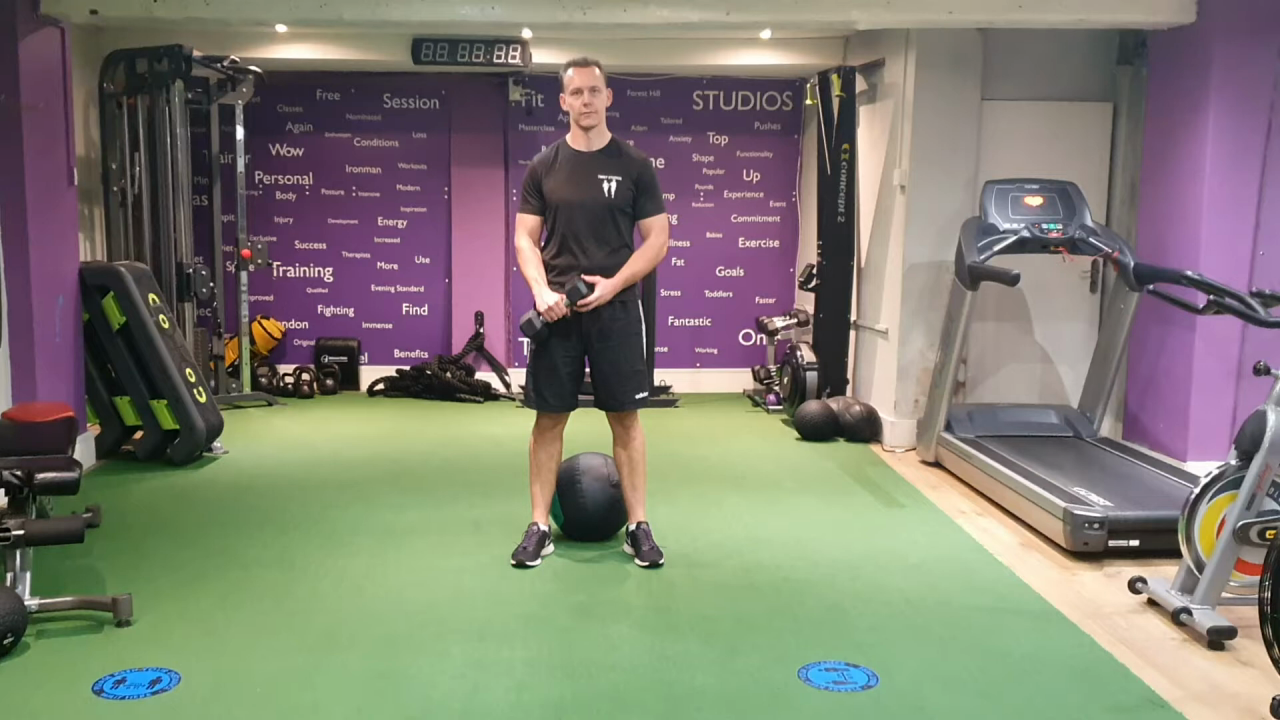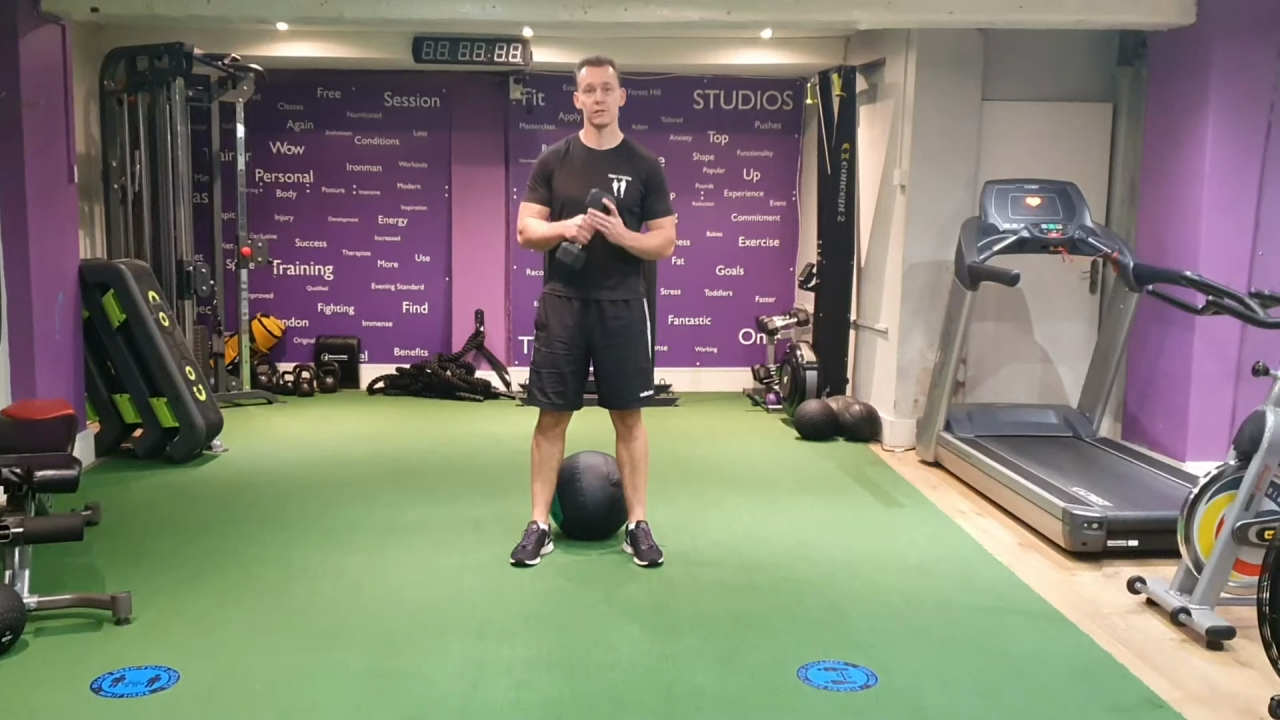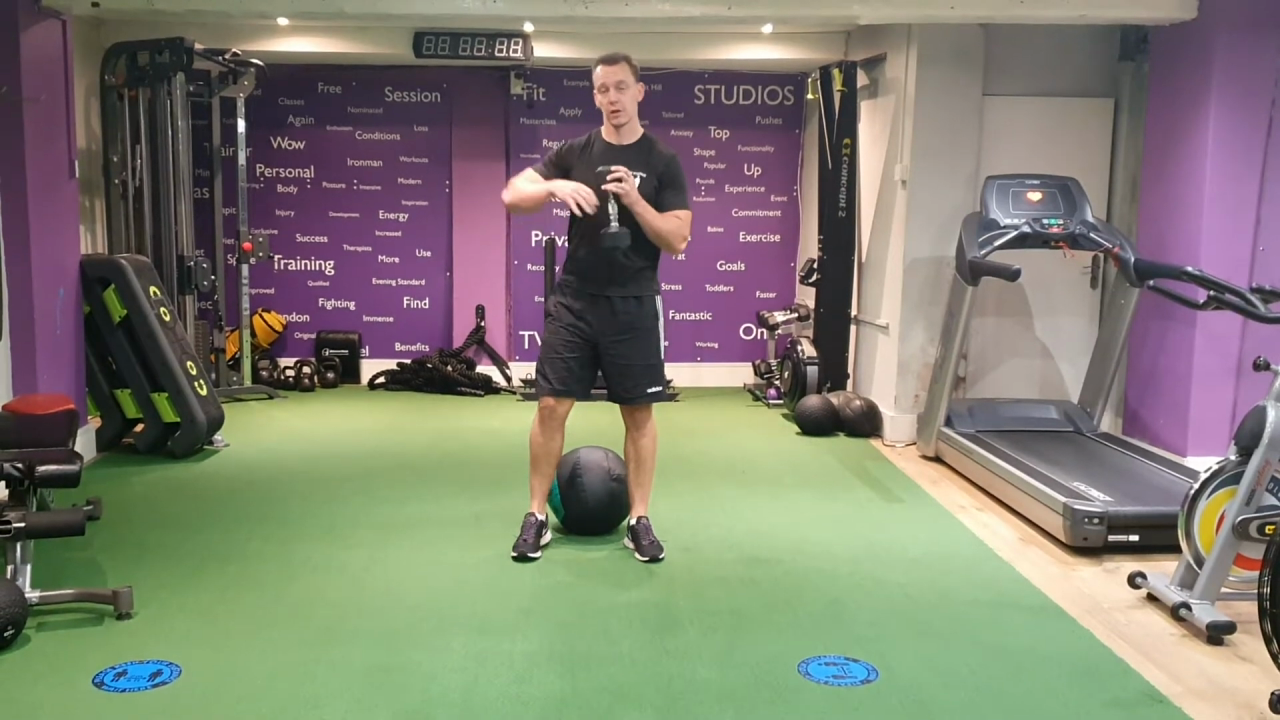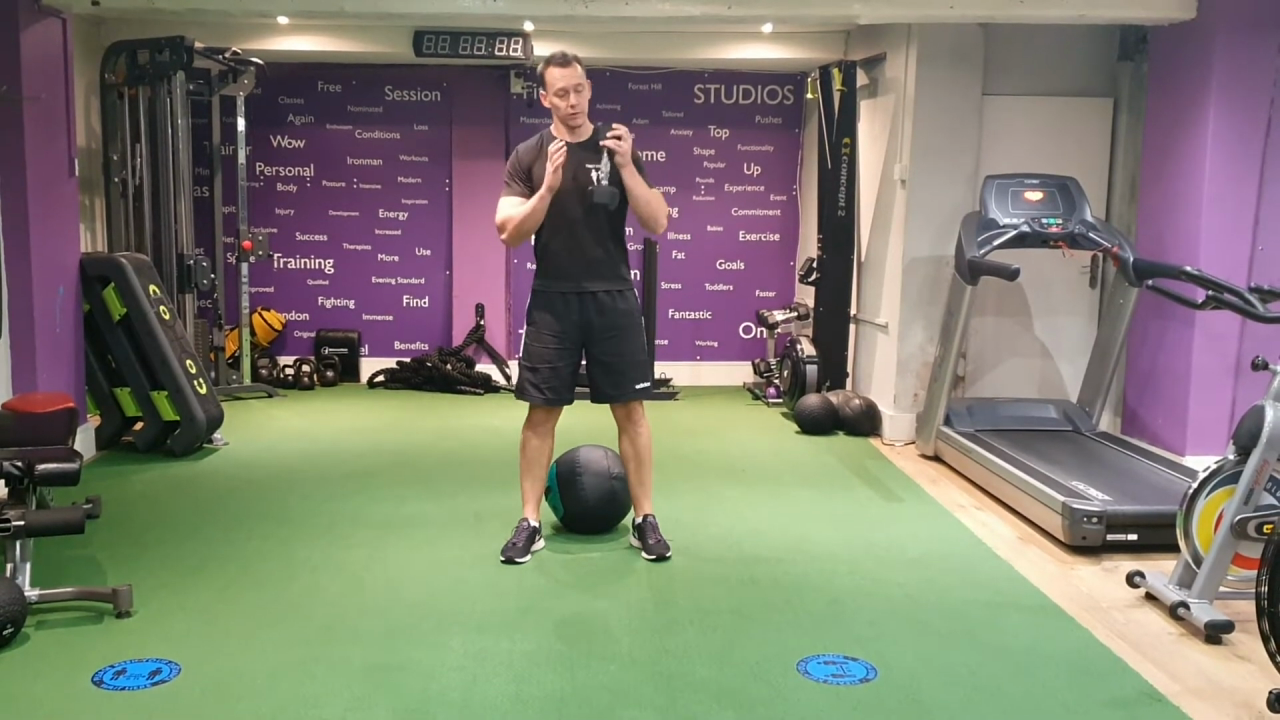
dt=0.7s
person 1, frame 1
left shoulder: (634, 165)
right shoulder: (544, 165)
left elbow: (657, 239)
right elbow: (525, 238)
left wrist: (613, 285)
right wrist: (541, 290)
left hip: (616, 309)
right hip: (558, 311)
left knee: (626, 418)
right knee: (549, 418)
left ankle: (637, 526)
right ankle: (540, 526)
person 1, frame 2
left shoulder: (644, 165)
right shoulder: (553, 160)
left elbow: (665, 241)
right elbow: (525, 230)
left wrist: (624, 235)
right wrist: (562, 227)
left hip: (622, 306)
right hip: (562, 304)
left knee: (629, 416)
right knee: (551, 416)
left ankle: (637, 524)
right ankle: (539, 525)
person 1, frame 3
left shoulder: (663, 160)
right shoulder: (575, 151)
left elbow: (677, 239)
right elbow: (512, 196)
left wrist: (634, 200)
right wrist: (556, 186)
left hip: (633, 303)
right hip: (575, 298)
left knee: (638, 412)
right knee: (551, 406)
left ankle: (638, 521)
right ankle: (537, 517)
person 1, frame 4
left shoulder: (616, 149)
right shoulder: (528, 155)
left elbow: (657, 223)
right elbow: (509, 232)
left wrist: (626, 167)
right wrist: (549, 186)
left hip: (614, 296)
right hip: (553, 300)
left knee: (631, 410)
right knee: (542, 412)
left ankle: (644, 520)
right ankle: (529, 523)
